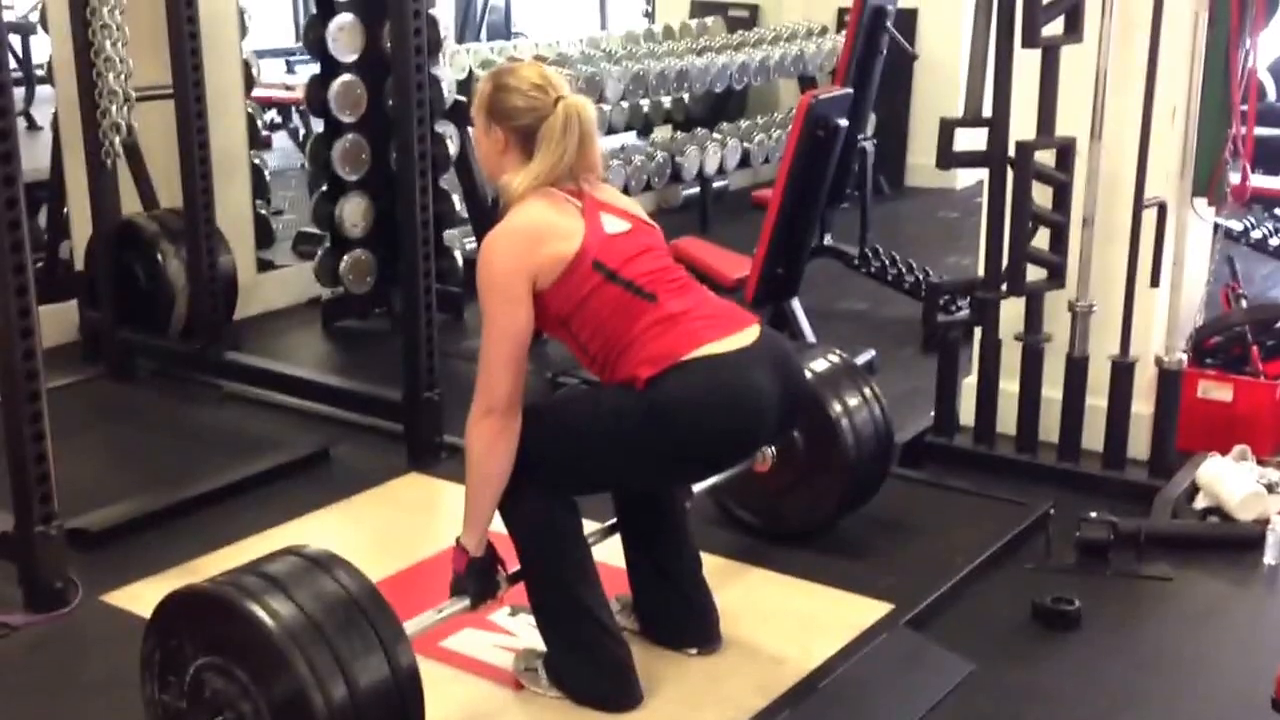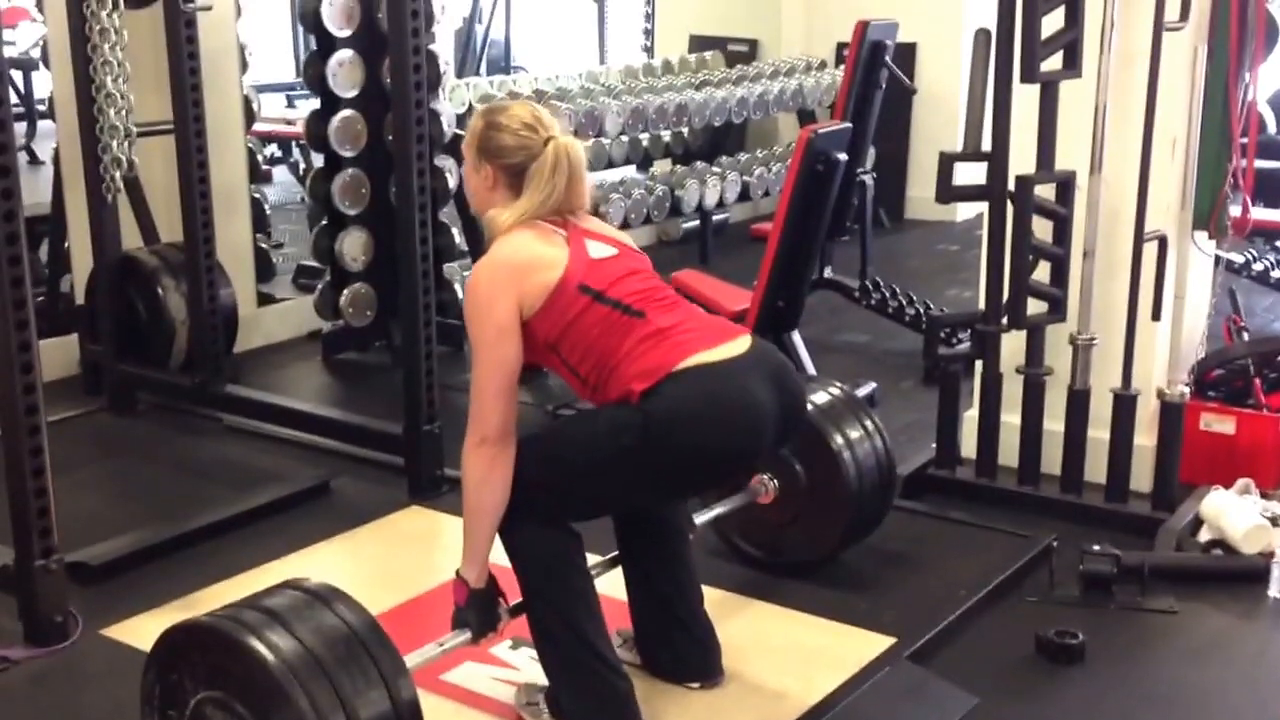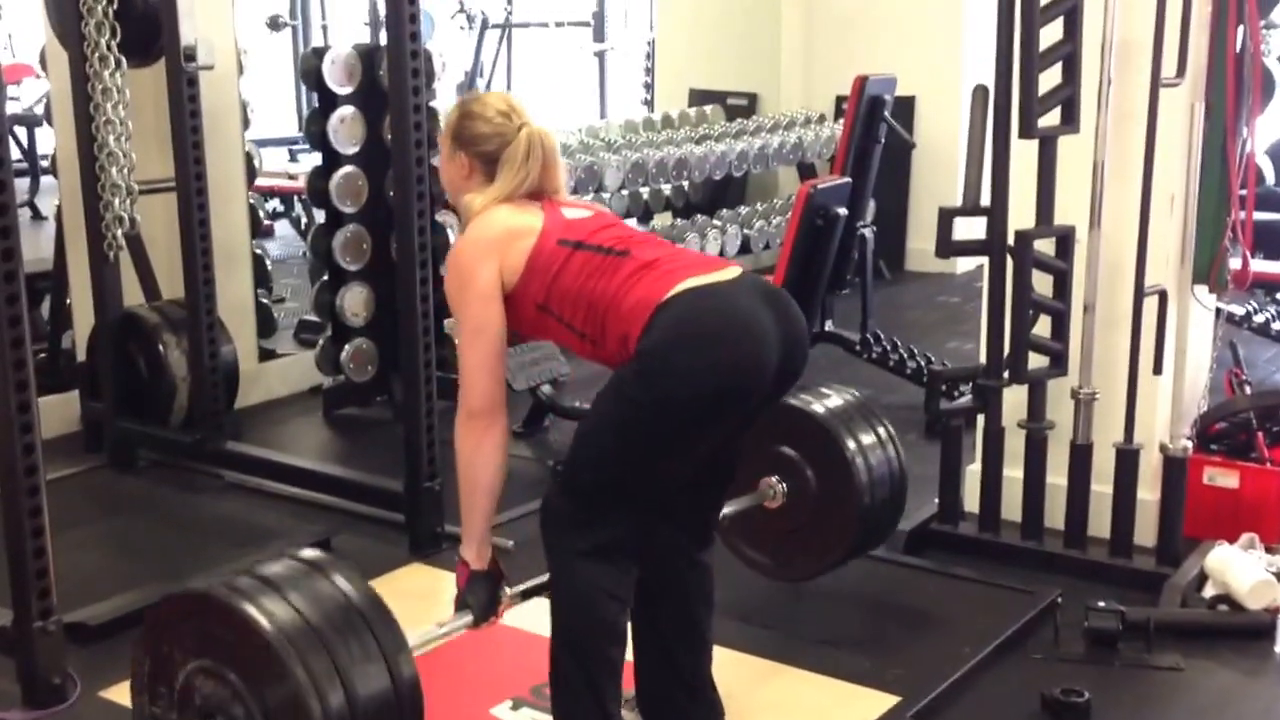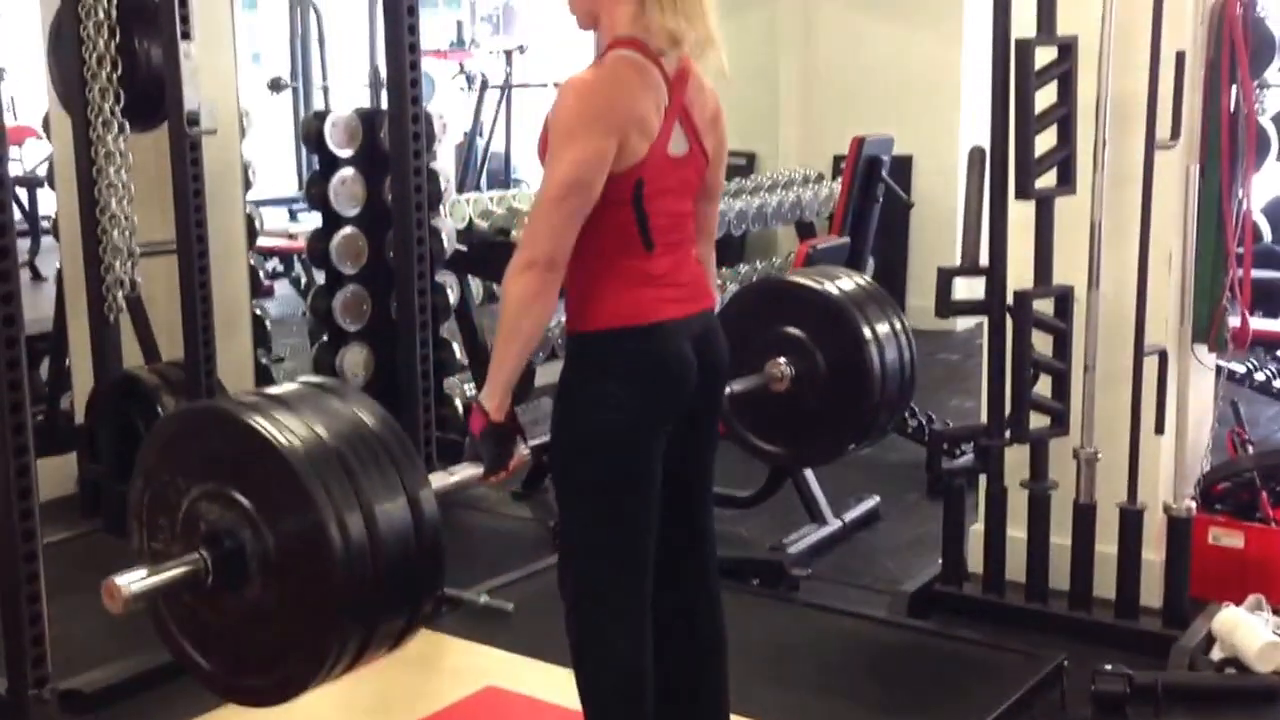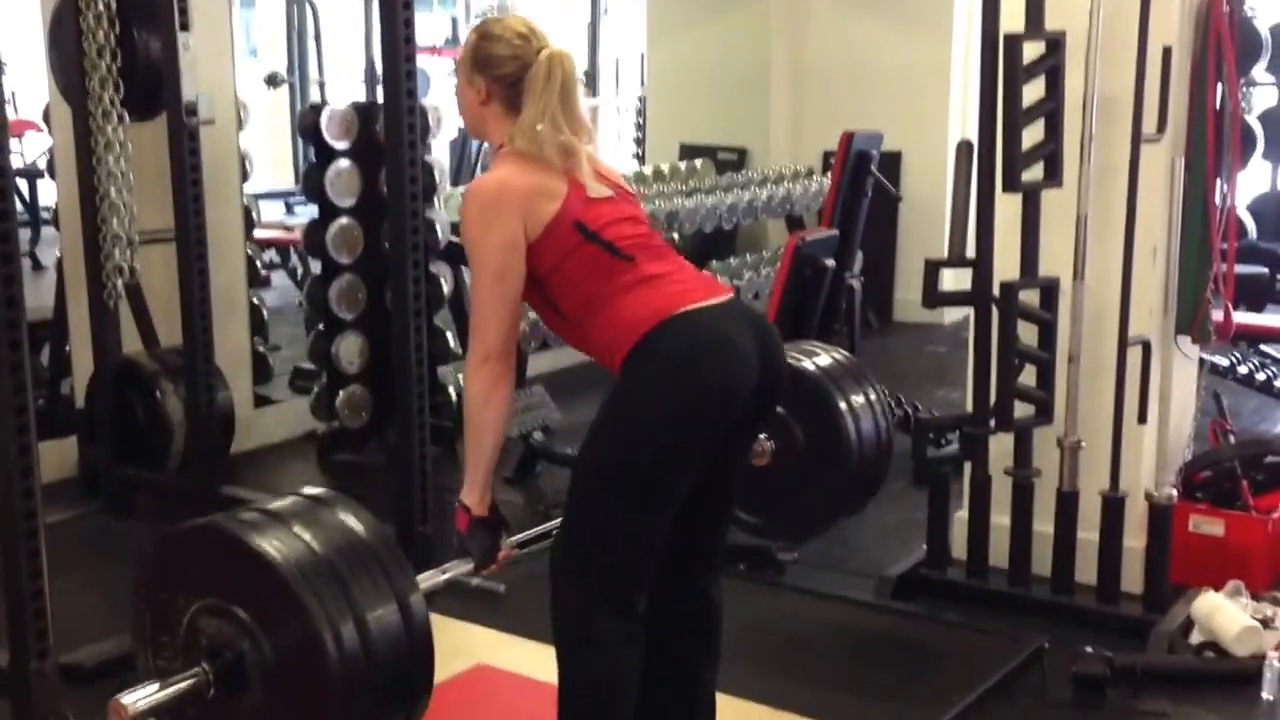
dt=1s
person 1, frame 1
left shoulder: (513, 239)
right shoulder: (607, 199)
left elbow: (497, 409)
left wrist: (473, 543)
left hip: (710, 398)
right hip: (772, 369)
left knee: (524, 459)
right knee: (630, 425)
left ankle: (592, 671)
right ankle: (678, 616)
person 1, frame 2
left shoulder: (499, 271)
right shoulder: (592, 232)
left elbow: (491, 439)
left wrist: (473, 576)
left hip: (706, 410)
right hip: (771, 384)
left knee: (524, 495)
right knee: (630, 455)
right ankle: (682, 651)
person 1, frame 3
left shoulder: (477, 246)
right shoulder: (569, 212)
left elbow: (482, 415)
left wrist: (475, 555)
left hip: (700, 342)
right hip: (771, 318)
left knee: (583, 530)
right knee: (674, 520)
person 1, frame 4
left shoulder: (599, 89)
right shoulder: (697, 88)
left elbow: (542, 260)
left wrist: (494, 403)
left hip: (621, 360)
right hip: (695, 344)
left knee: (607, 586)
right knee: (684, 566)
person 1, frame 5
left shoulder: (495, 193)
right shoulder: (587, 165)
left elbow: (492, 361)
left wrist: (476, 501)
left hip: (684, 362)
right hip: (748, 341)
left knee: (593, 585)
right knee: (684, 568)
